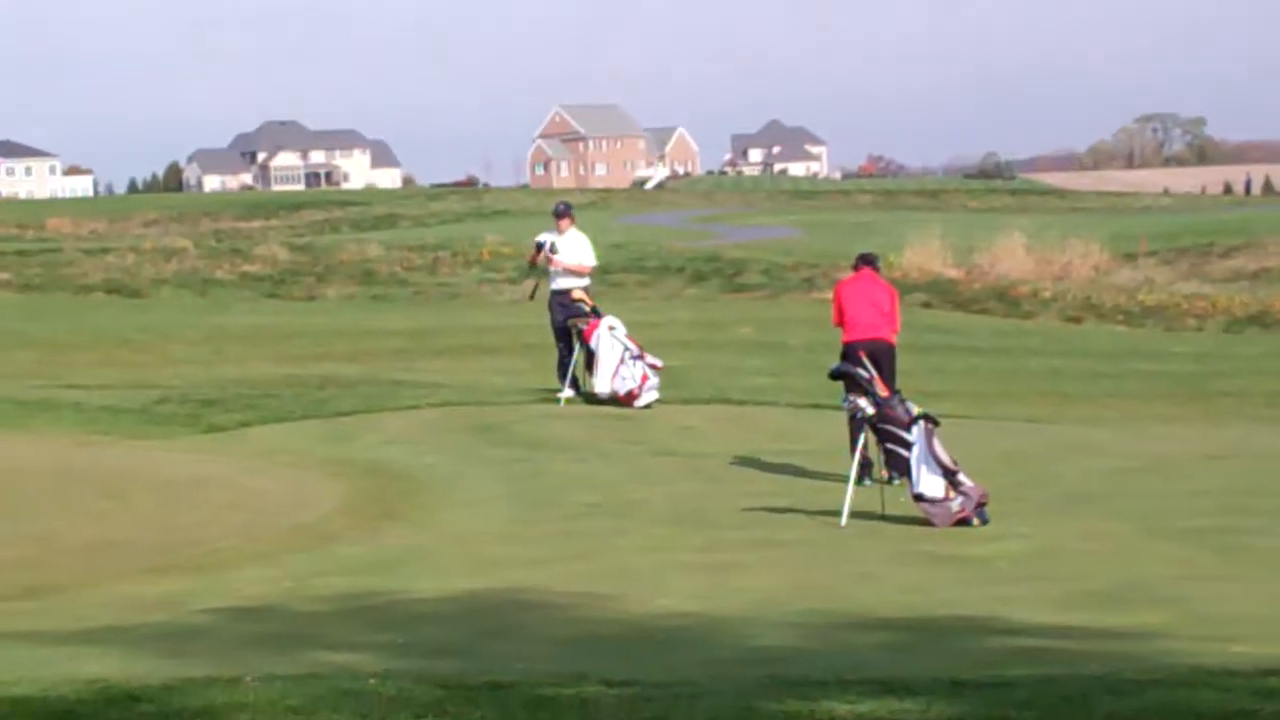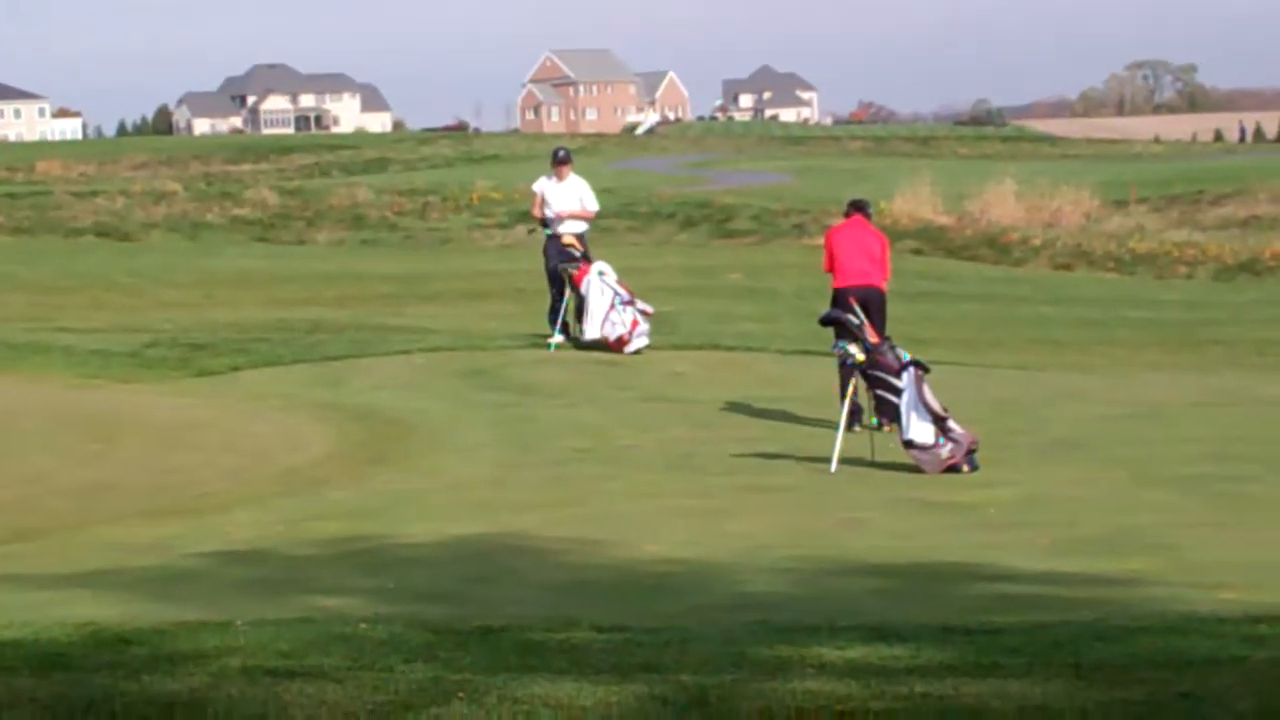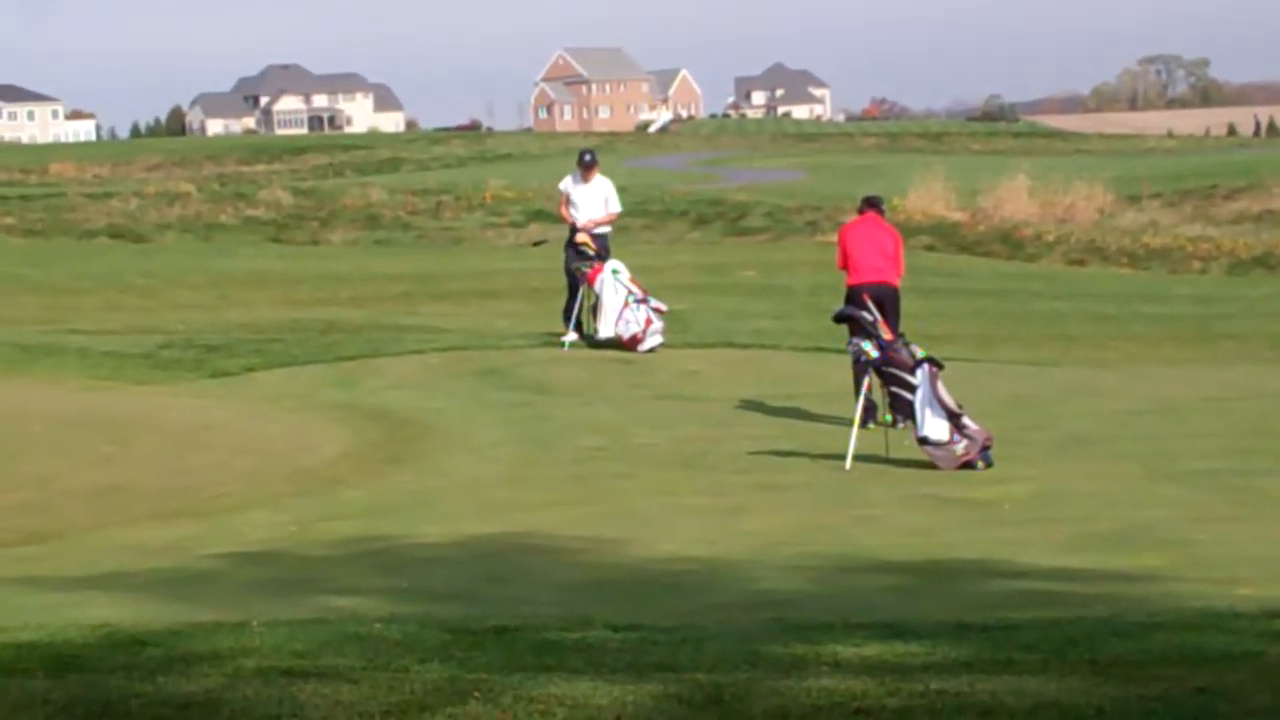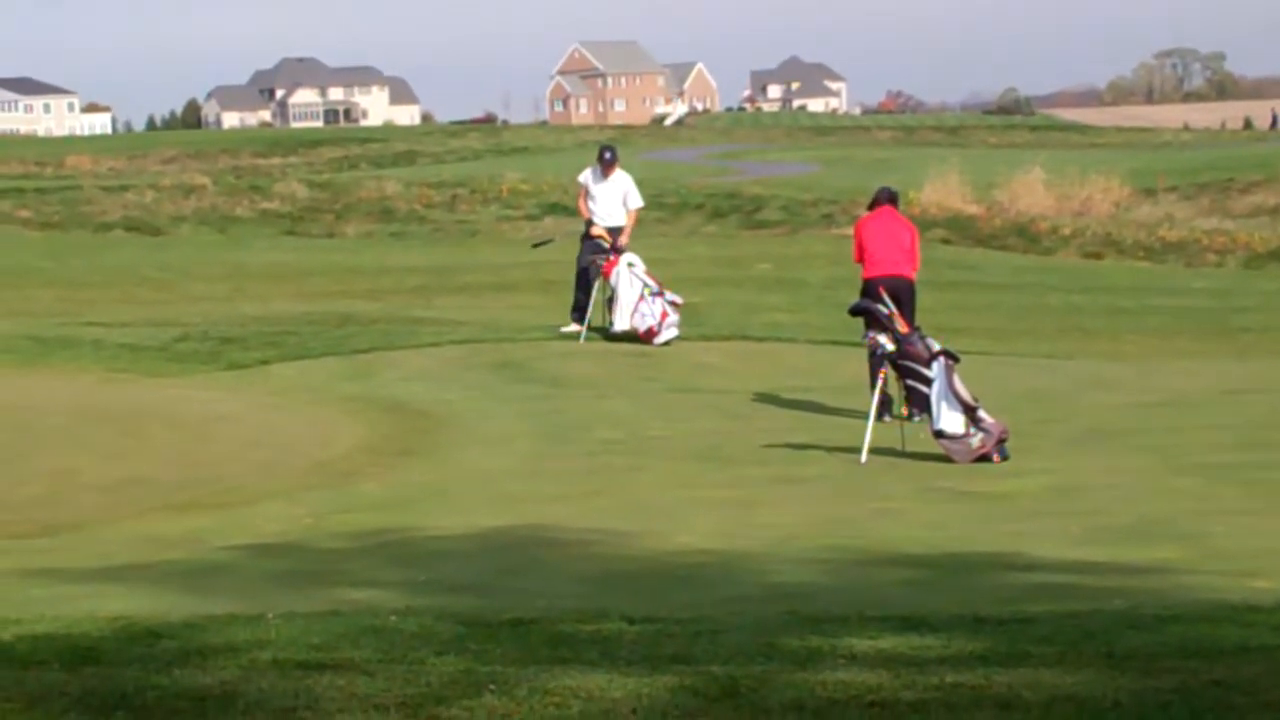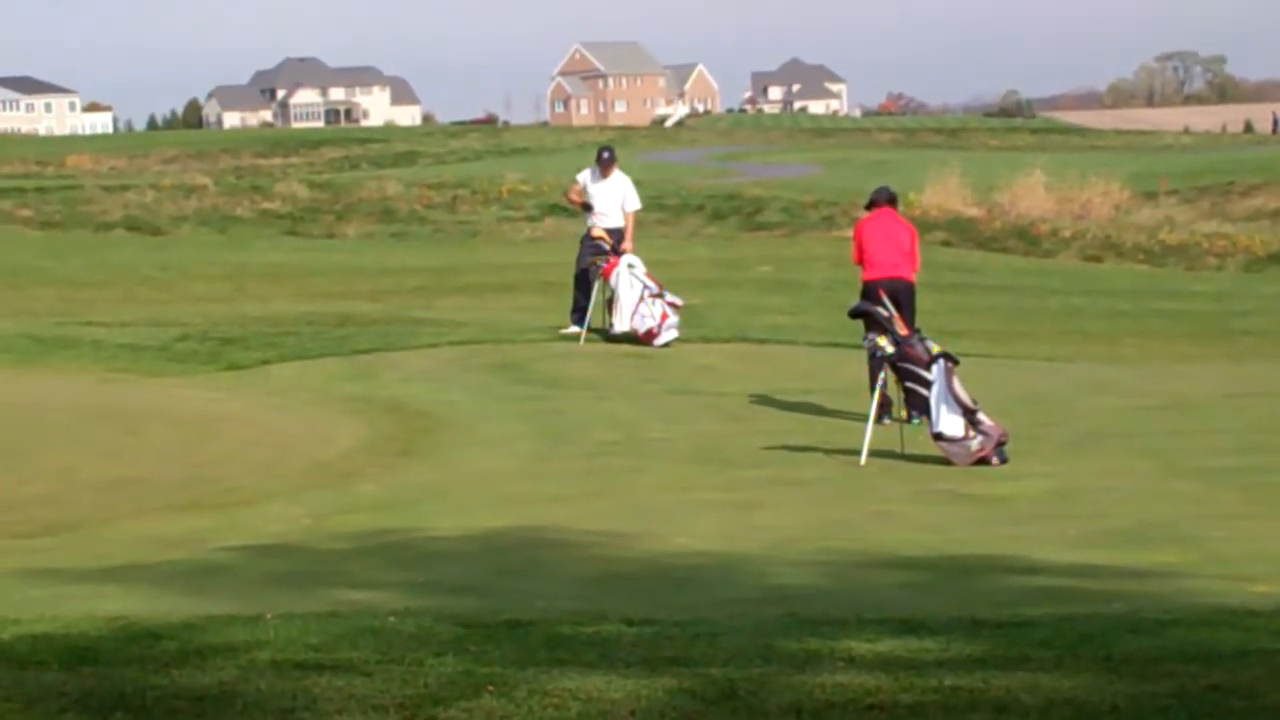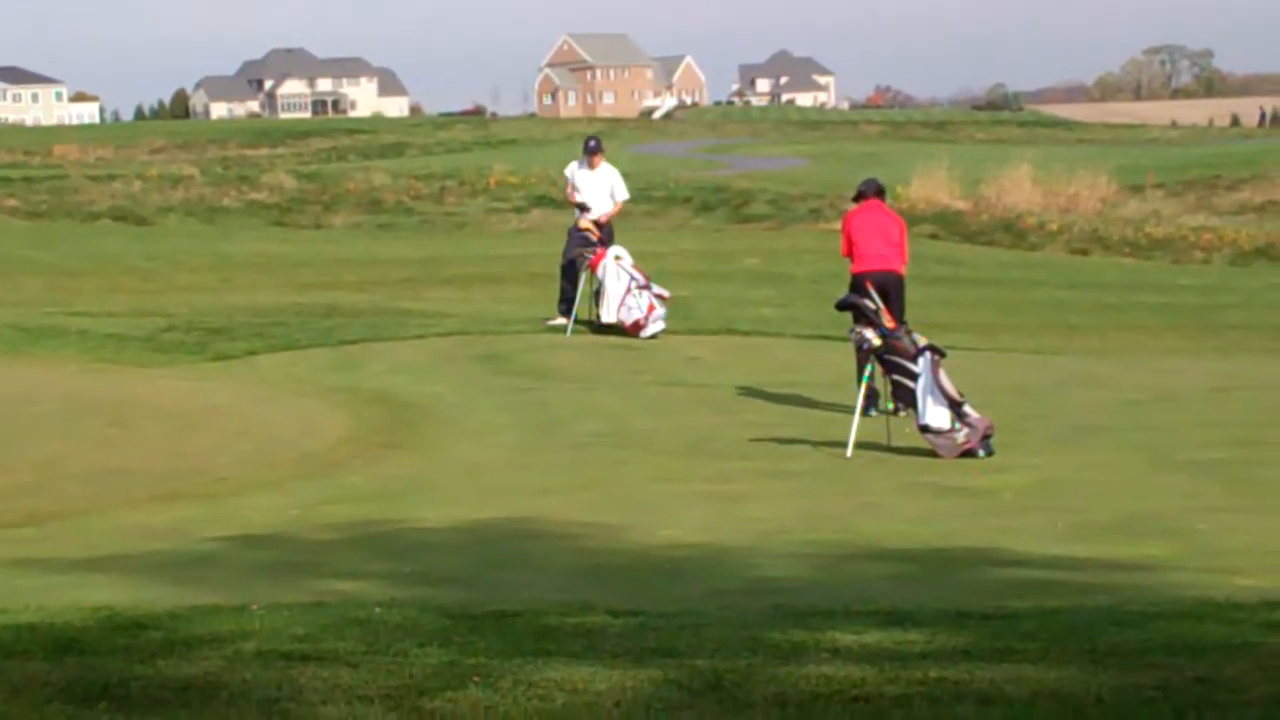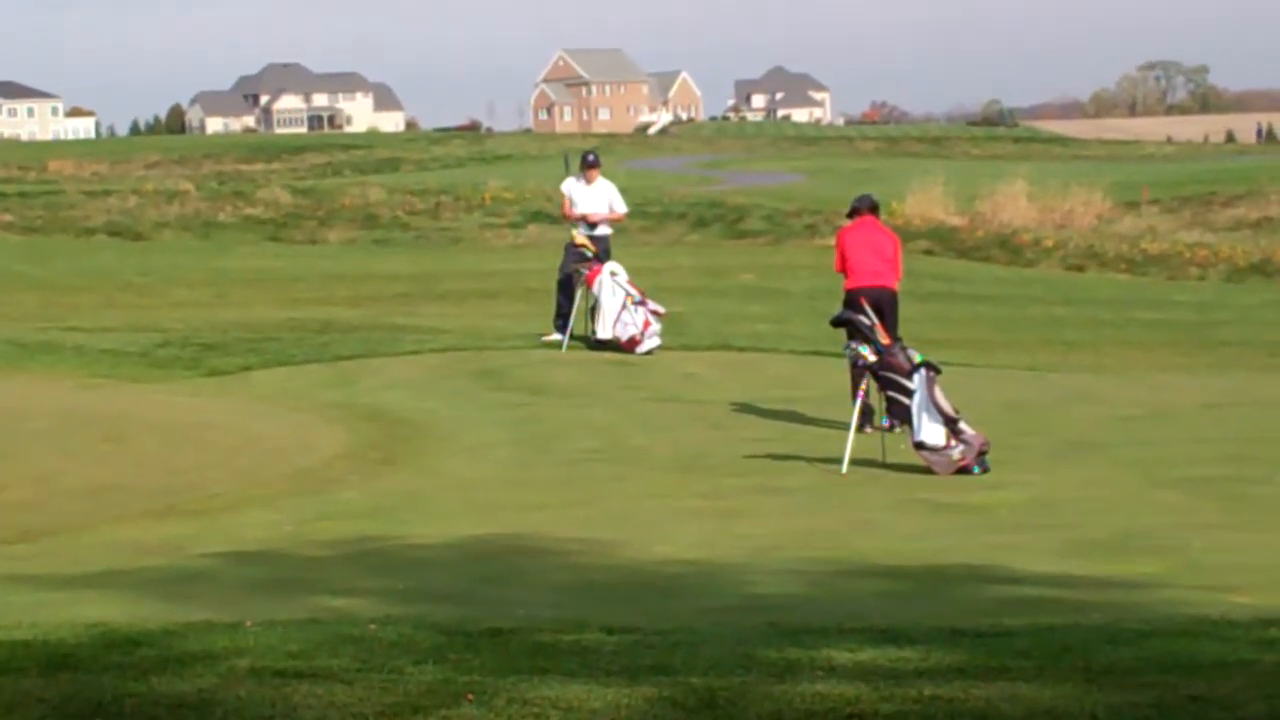
dt=0.4s
person 1, frame 1
left shoulder: (842, 286)
right shoulder: (888, 288)
left elbow: (838, 320)
right elbow: (895, 325)
left hip: (854, 345)
right hip: (883, 345)
left ankle: (864, 470)
person 1, frame 2
left shoulder: (833, 233)
right shoulder: (879, 235)
left elbow: (828, 267)
right elbow: (886, 272)
left hip: (845, 291)
right hip: (874, 292)
left ankle: (853, 417)
person 1, frame 3
left shoulder: (847, 230)
right shoulder: (892, 231)
left elbow: (842, 264)
right elbow: (899, 269)
left hip: (859, 289)
right hip: (887, 289)
left ankle: (868, 414)
person 1, frame 4
left shoulder: (863, 223)
right shoulder: (908, 225)
left elbow: (858, 257)
right elbow: (915, 263)
left hip: (874, 282)
right hip: (903, 282)
left ankle: (883, 407)
right ankle: (914, 406)
person 1, frame 5
left shoulder: (862, 225)
right shoulder: (908, 227)
left elbow: (857, 259)
right elbow: (915, 265)
left hip: (875, 284)
right hip: (903, 284)
left ankle: (883, 410)
right ankle: (915, 409)
person 1, frame 6
left shoulder: (851, 217)
right shoulder: (896, 219)
left elbow: (847, 252)
right elbow: (904, 257)
left hip: (864, 277)
right hip: (893, 277)
left ankle: (870, 402)
person 1, frame 7
left shoulder: (845, 233)
right shoulder: (890, 235)
left elbow: (840, 268)
right elbow: (898, 273)
left hip: (857, 293)
right hip: (886, 292)
left ankle: (865, 418)
person 2, frame 1
left shoulder: (581, 239)
right shoulder: (548, 239)
left elbow: (587, 268)
left wrist: (562, 264)
right wrist: (539, 252)
left hip: (578, 294)
right hip: (557, 295)
right knee: (563, 342)
right ankle: (569, 385)
person 2, frame 2
left shoulder: (580, 184)
right shoulder: (543, 183)
left elbow: (591, 213)
right elbow: (535, 209)
left wrist: (569, 212)
right wrist: (542, 219)
left hip: (576, 239)
right hip: (553, 240)
right knee: (556, 286)
right ankle: (559, 330)
person 2, frame 3
left shoulder: (606, 185)
right shoulder: (569, 182)
left elbow: (614, 214)
right elbow: (562, 207)
left wrist: (593, 222)
right wrist: (571, 223)
left hip: (599, 238)
right hip: (576, 238)
right knee: (573, 282)
right ankle: (573, 328)
person 2, frame 4
left shoulder: (625, 180)
right shoulder: (588, 174)
left elbow: (633, 210)
right elbow: (581, 200)
left wrist: (626, 235)
right wrist: (588, 220)
left hip: (615, 232)
right hip: (593, 231)
right knee: (583, 272)
right ankle: (578, 320)
person 2, frame 5
left shoulder: (624, 182)
right shoulder: (587, 175)
left elbow: (630, 213)
right elbow: (570, 195)
left wrist: (628, 240)
right wrist: (582, 203)
left hip: (615, 234)
right hip: (593, 232)
right knee: (582, 274)
right ankle: (578, 322)
person 2, frame 6
left shoulder: (611, 173)
right shoulder: (574, 168)
left elbow: (620, 202)
right elbow: (569, 195)
left wrist: (607, 215)
right wrist: (577, 202)
left hip: (602, 226)
right hip: (581, 224)
right knee: (568, 265)
right ankle: (565, 313)
person 2, frame 7
left shoulder: (608, 187)
right shoulder: (570, 184)
left elbow: (621, 215)
right elbow: (565, 212)
left wrist: (601, 216)
right wrist: (583, 216)
left hip: (600, 241)
right hip: (578, 239)
right knee: (565, 280)
right ankle: (561, 329)
